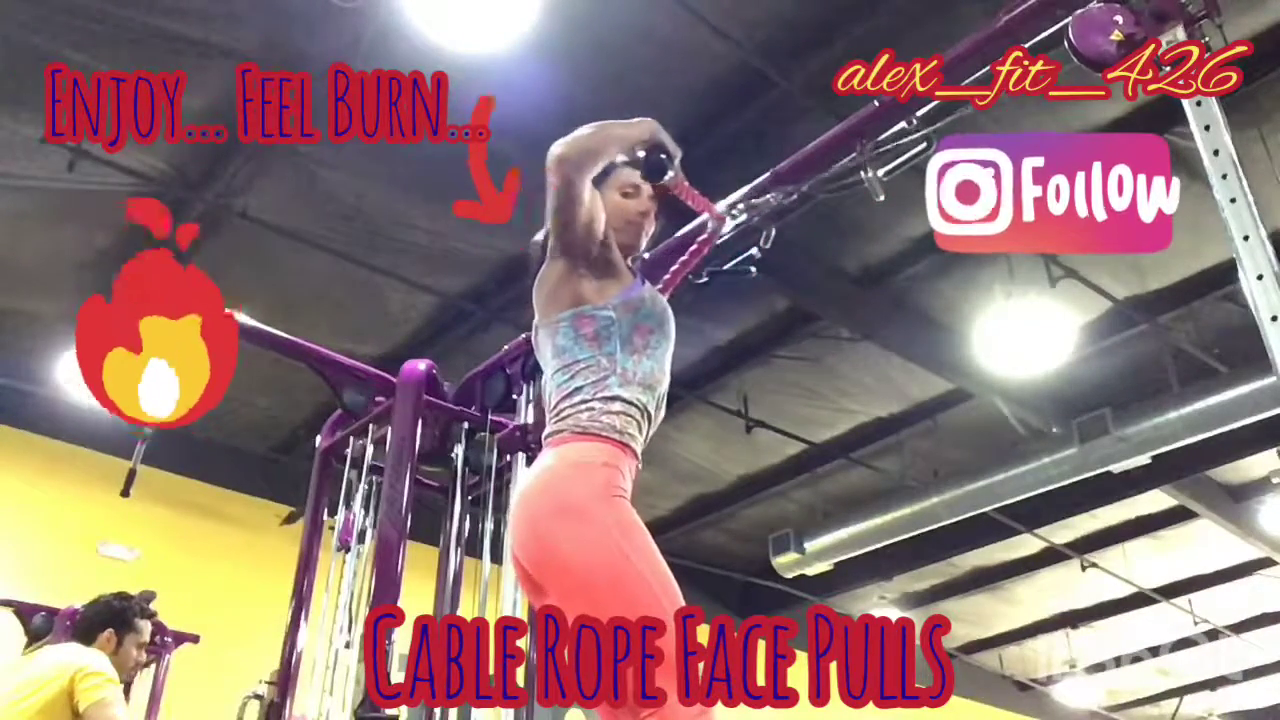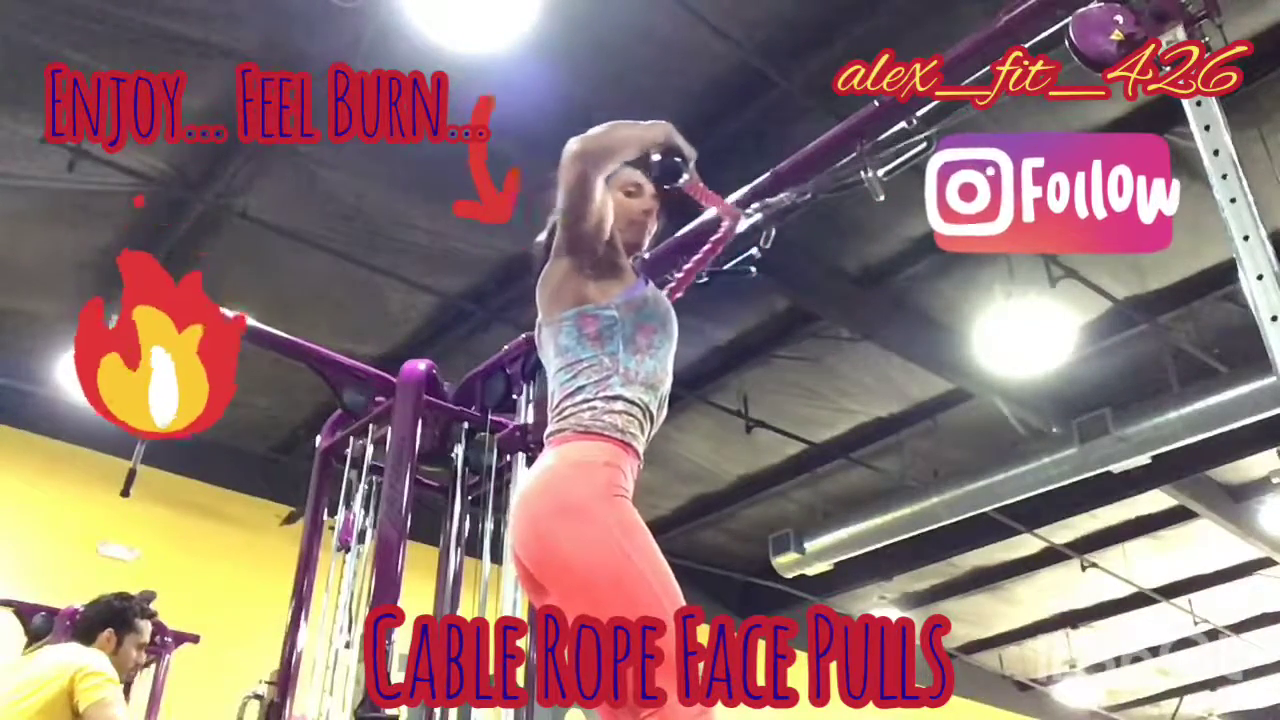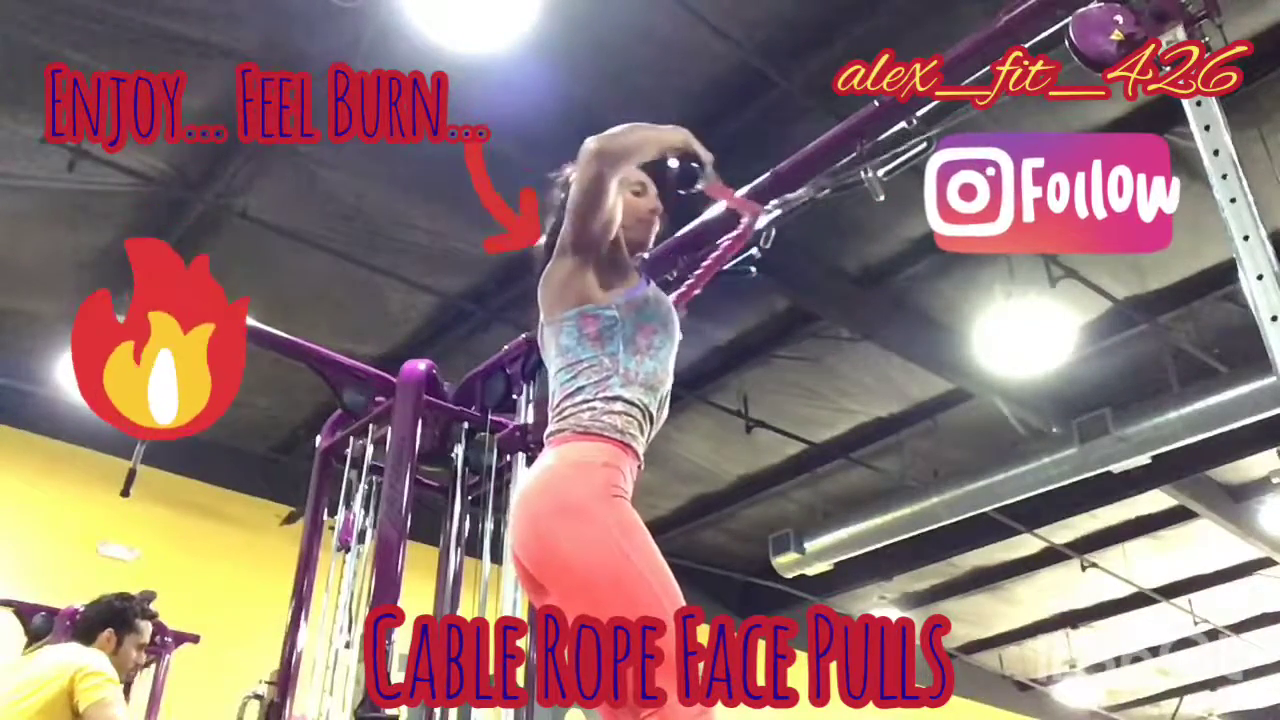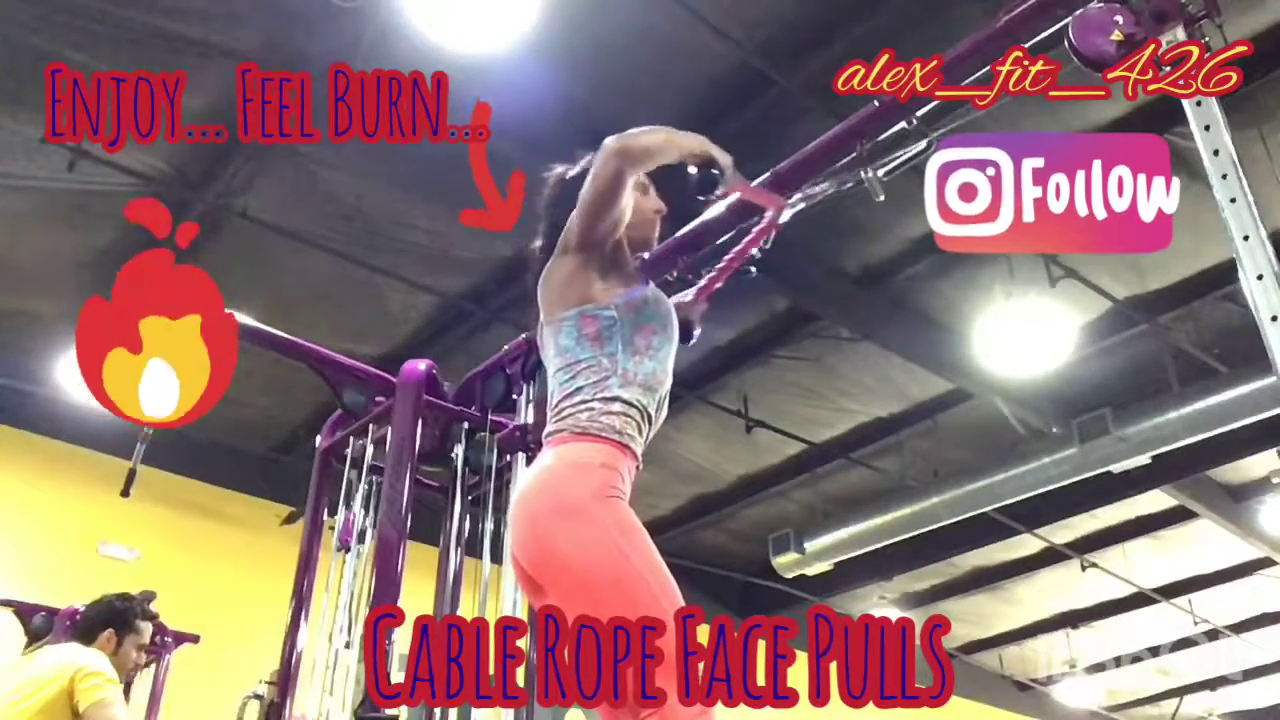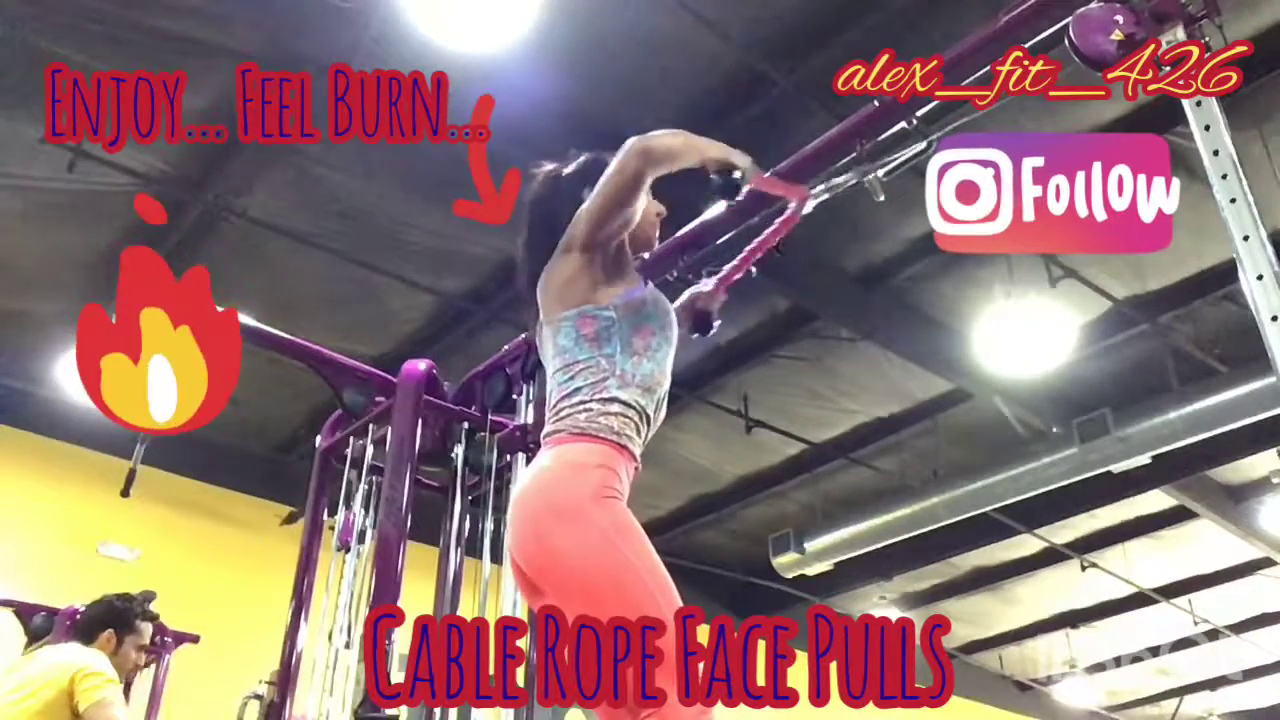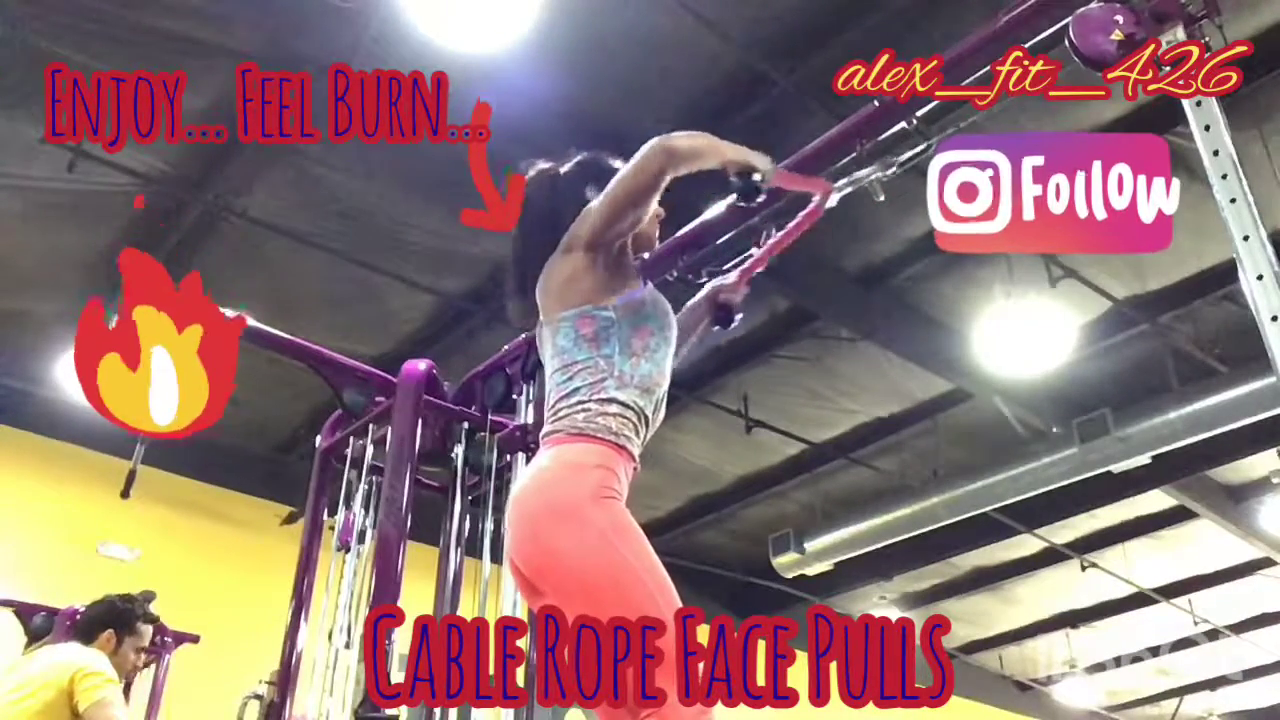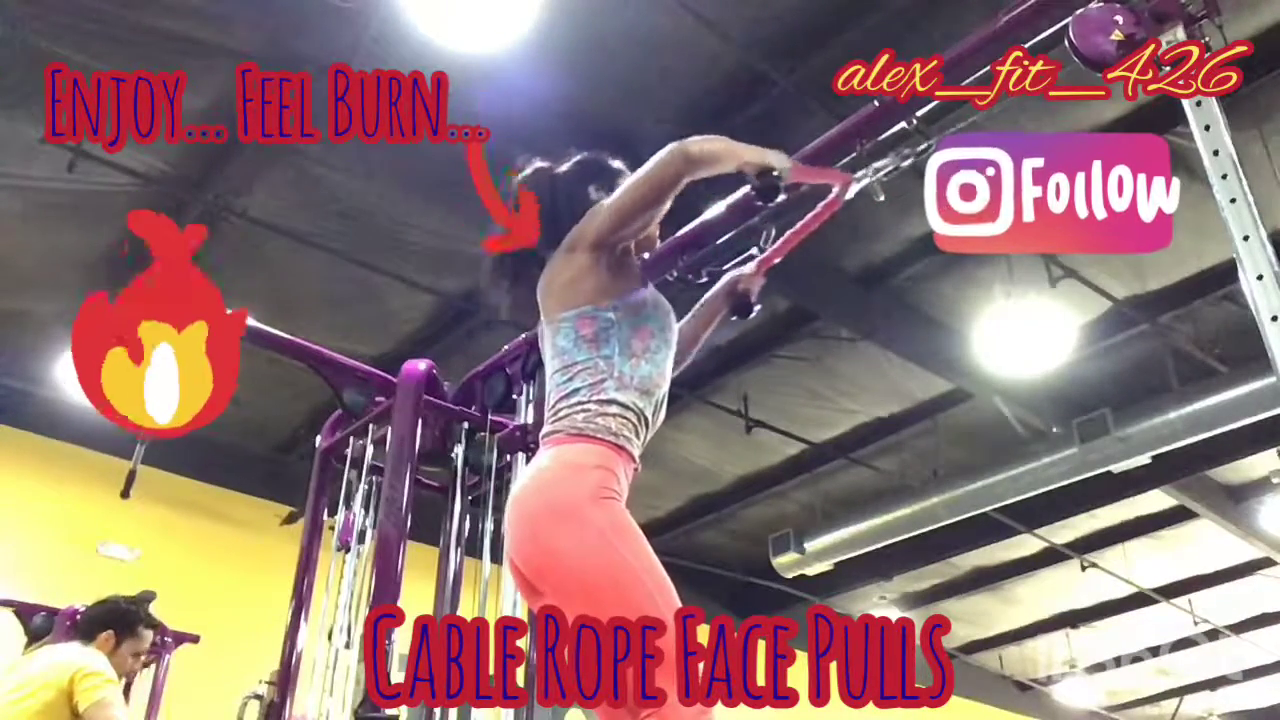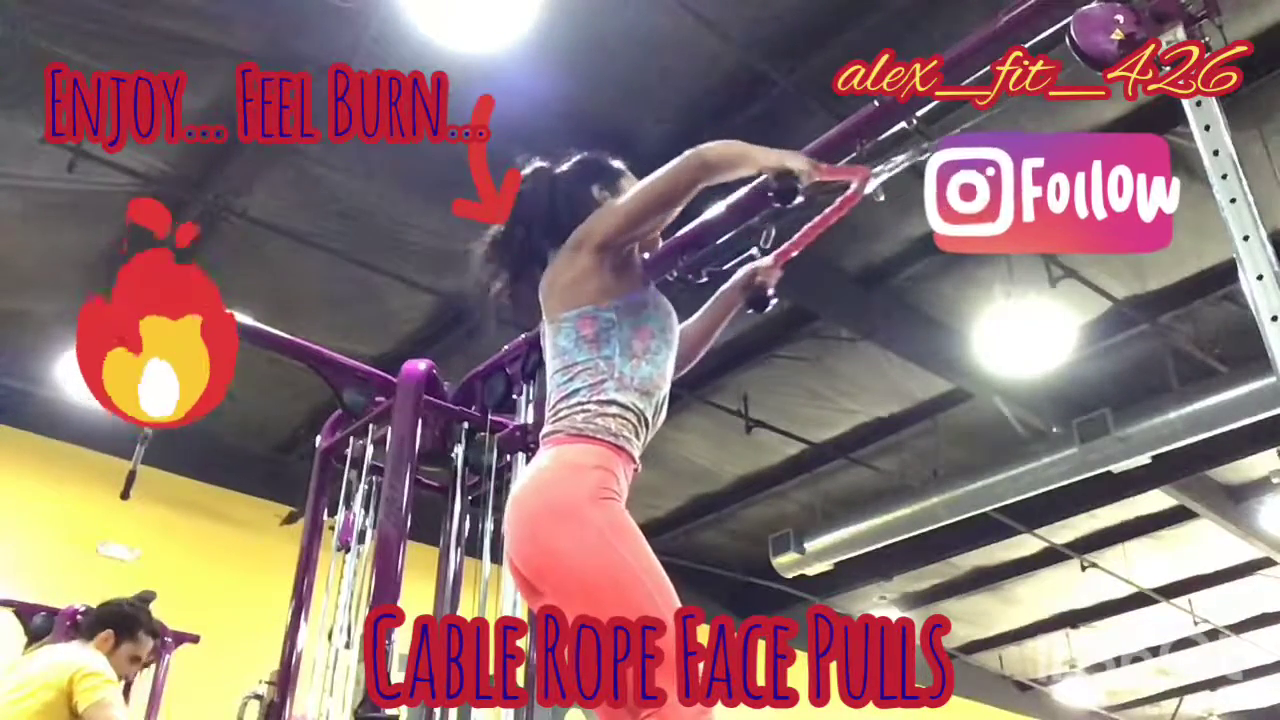
dt=0.1s
person 1, frame 1
left shoulder: (597, 295)
right shoulder: (579, 255)
right elbow: (565, 162)
left wrist: (639, 313)
right wrist: (638, 132)
left hip: (559, 501)
right hip: (578, 489)
person 1, frame 2
left shoulder: (585, 289)
right shoulder: (583, 253)
right elbow: (583, 155)
left wrist: (651, 315)
right wrist: (657, 134)
left hip: (562, 500)
right hip: (579, 489)
person 1, frame 3
left shoulder: (606, 290)
right shoulder: (585, 253)
right elbow: (599, 156)
left wrist: (659, 316)
right wrist: (675, 139)
left hip: (559, 500)
right hip: (579, 489)
person 1, frame 4
left shoulder: (588, 287)
right shoulder: (586, 248)
right elbow: (623, 152)
left wrist: (670, 315)
right wrist: (700, 149)
left hip: (558, 501)
right hip: (576, 491)
person 1, frame 5
left shoulder: (591, 287)
right shoulder: (587, 249)
left elbow: (631, 364)
right elbow: (642, 153)
left wrist: (684, 311)
right wrist: (723, 155)
left hip: (557, 501)
right hip: (575, 491)
person 1, frame 6
left shoulder: (585, 287)
right shoulder: (588, 246)
left elbow: (643, 366)
right elbow: (665, 152)
left wrist: (707, 301)
right wrist: (742, 156)
left hip: (557, 502)
right hip: (572, 492)
person 1, frame 7
left shoulder: (592, 287)
right shoulder: (591, 247)
left elbow: (653, 364)
right elbow: (683, 157)
left wrist: (722, 295)
right wrist: (760, 158)
left hip: (556, 503)
right hip: (573, 492)
person 1, frame 8
left shoulder: (582, 288)
right shoulder: (594, 246)
left elbow: (668, 357)
right elbow: (701, 162)
left wrist: (740, 287)
right wrist: (778, 159)
left hip: (556, 502)
right hip: (571, 493)
